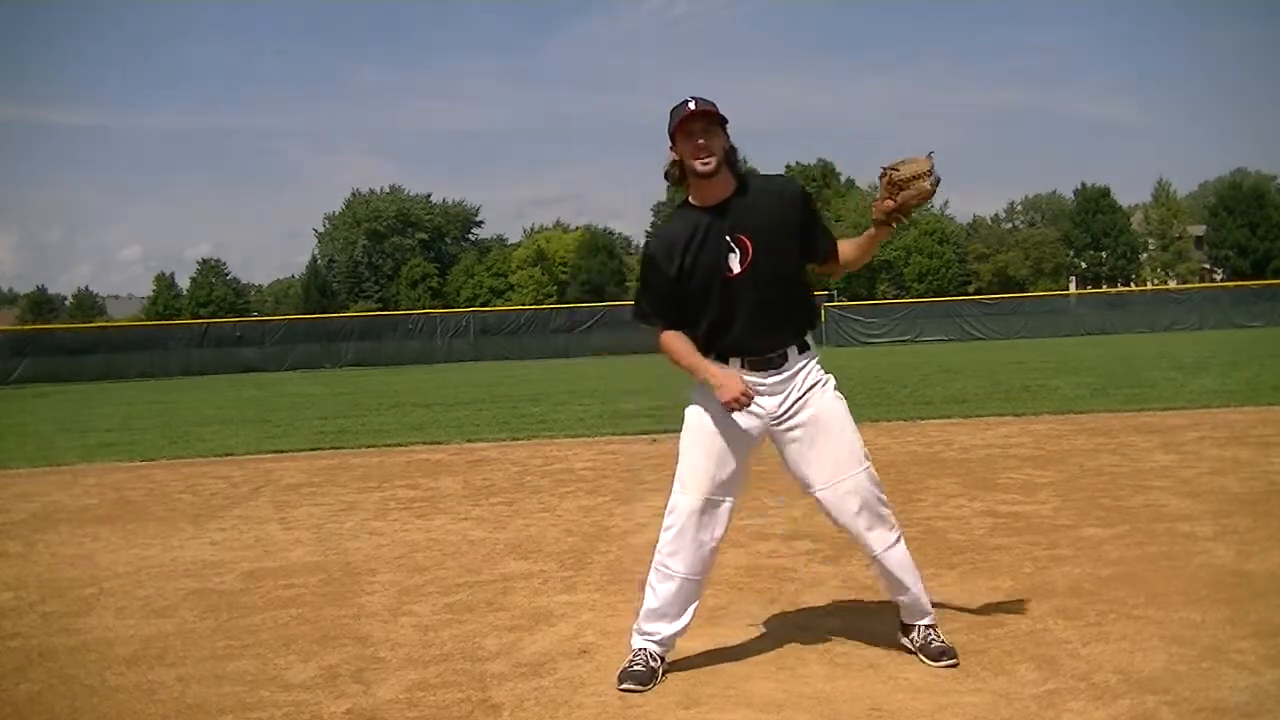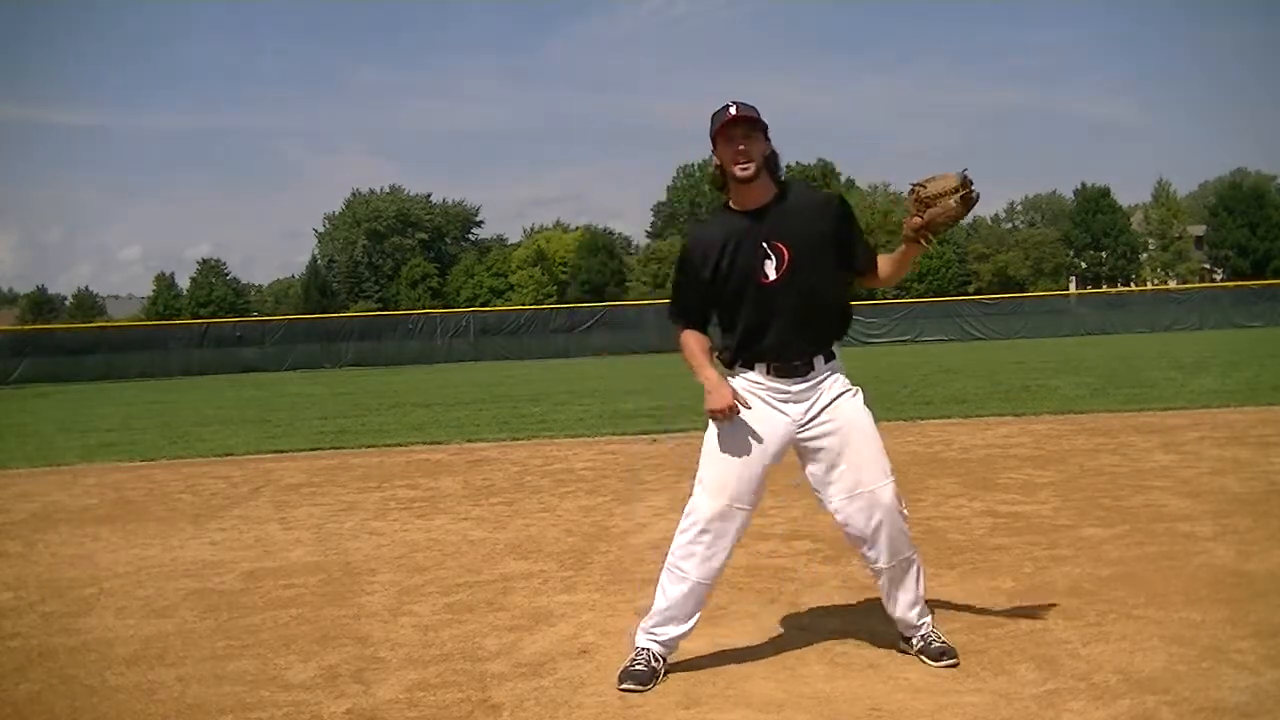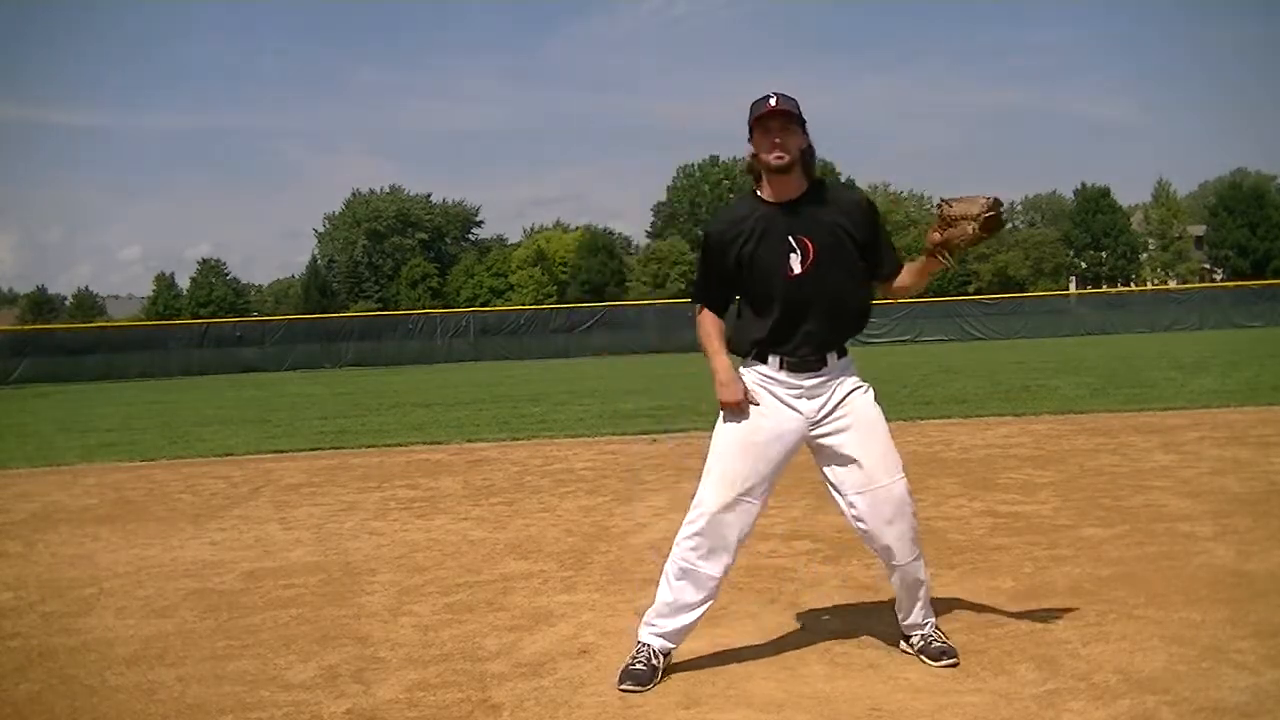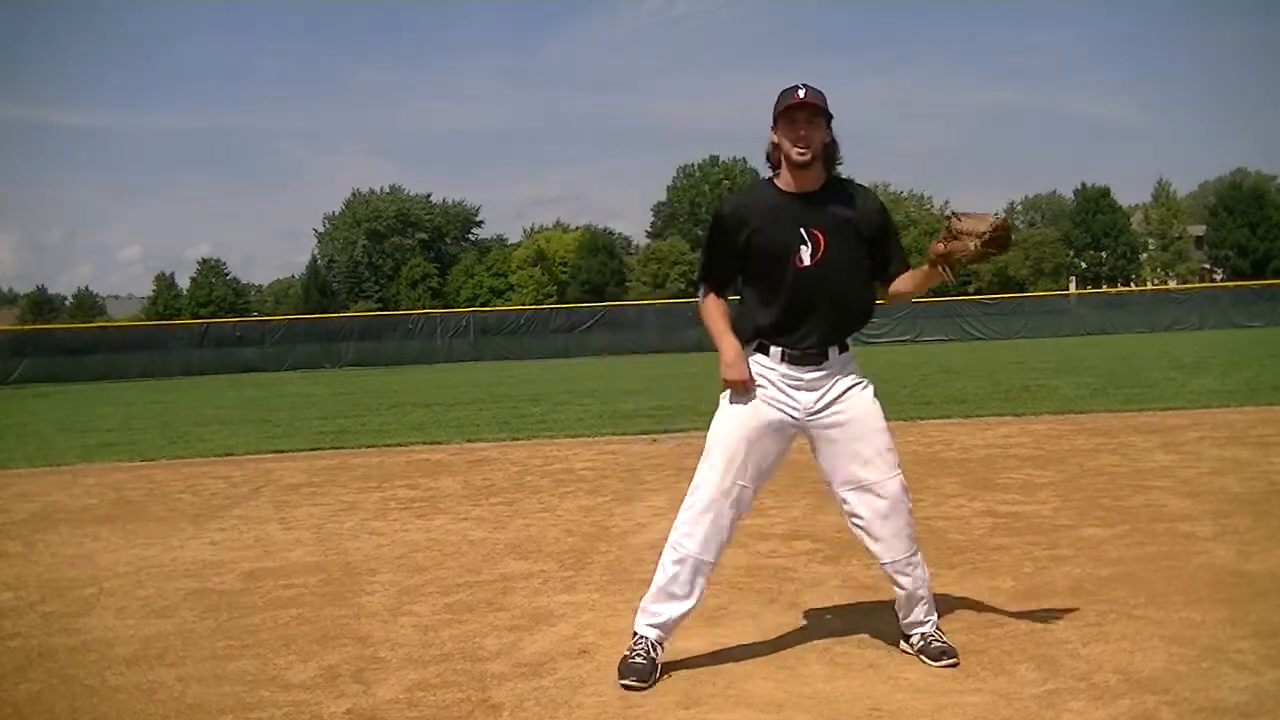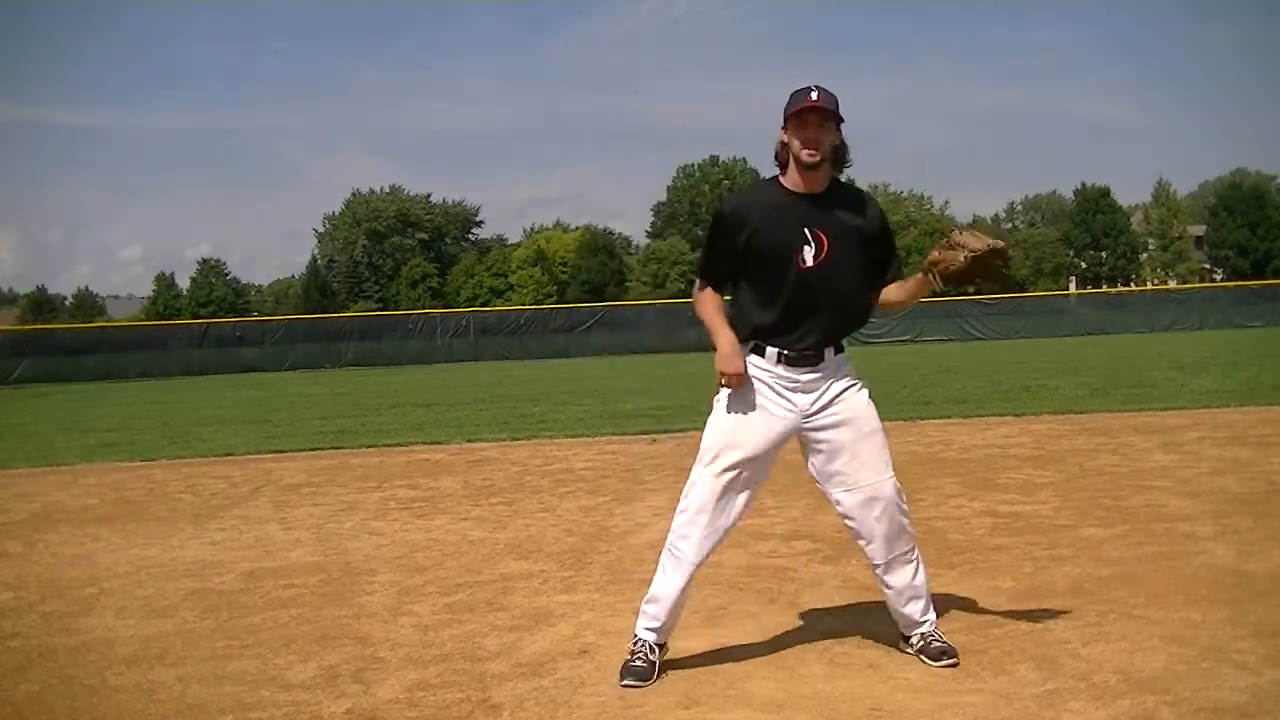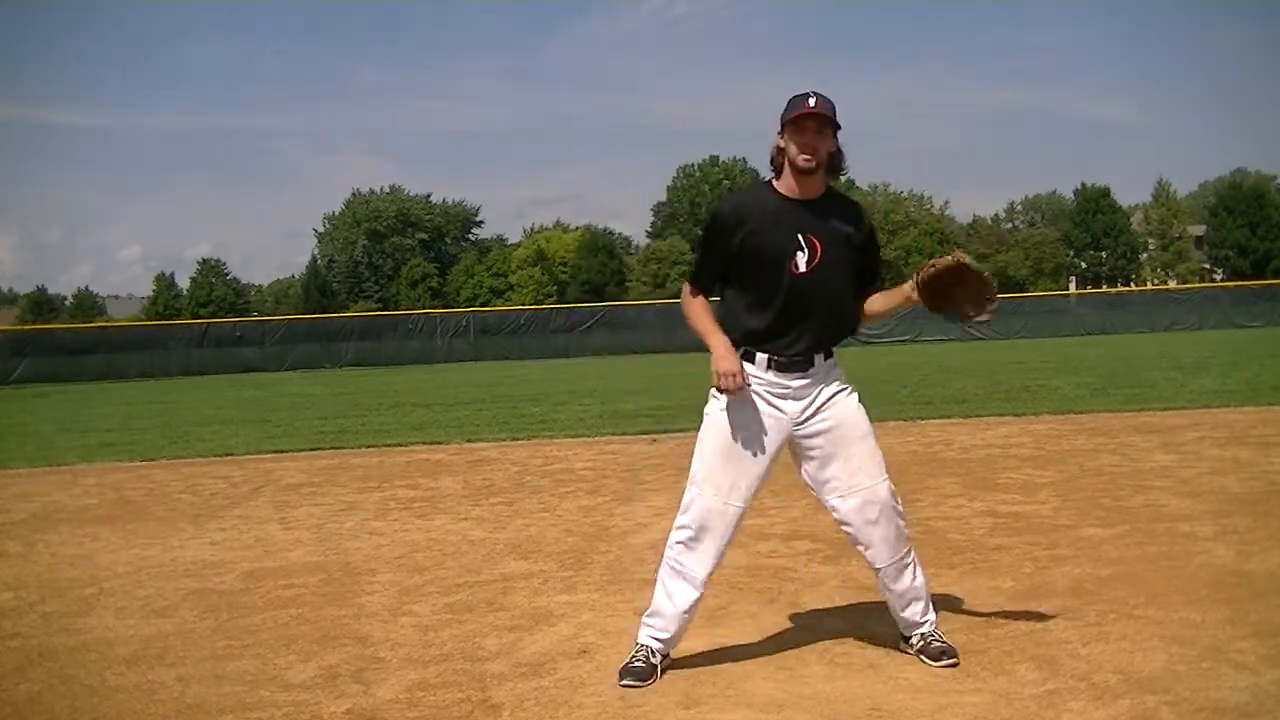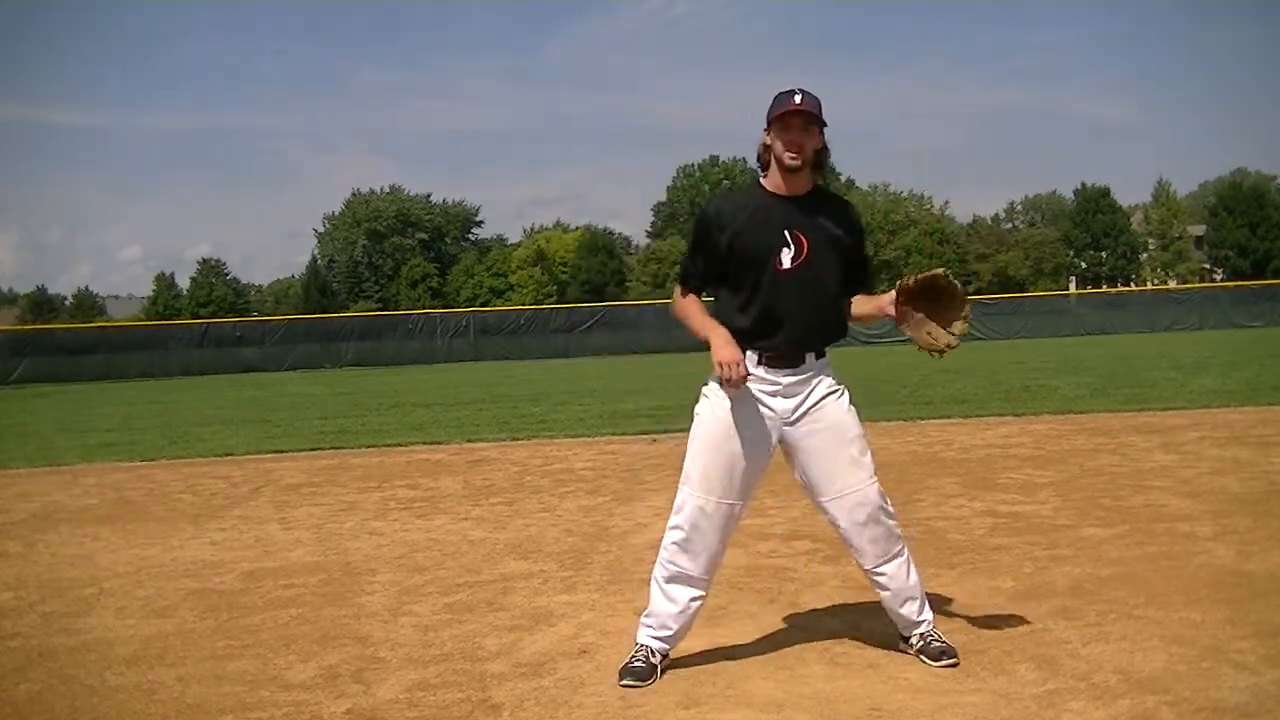
dt=0.1s
person 1, frame 1
left shoulder: (786, 199)
right shoulder: (668, 241)
left elbow: (831, 260)
right elbow: (668, 330)
left wrist: (882, 227)
right wrist: (712, 372)
left hip: (801, 377)
right hip: (724, 385)
left knee: (859, 498)
right knee: (691, 518)
left ankle: (916, 619)
right ankle: (649, 645)
person 1, frame 2
left shoulder: (822, 208)
right shoulder: (706, 241)
left elbow: (874, 276)
right elbow: (690, 329)
left wrist: (913, 242)
right wrist: (711, 380)
left hip: (824, 387)
right hip: (748, 393)
left knee: (879, 508)
right knee: (707, 523)
left ankle: (915, 625)
right ankle: (653, 644)
person 1, frame 3
left shoulder: (851, 208)
right shoulder: (730, 226)
left elbow: (893, 284)
right elbow: (708, 309)
left wrist: (936, 256)
right wrist: (722, 366)
left hip: (838, 383)
right hip: (764, 388)
left knee: (891, 506)
right knee: (714, 515)
left ankle: (919, 626)
right ankle: (654, 642)
person 1, frame 4
left shoulder: (862, 206)
right shoulder: (740, 211)
left elbow: (893, 286)
right elbow: (711, 293)
left wrist: (939, 264)
right wrist: (728, 347)
left hip: (838, 378)
right hip: (765, 379)
left knee: (887, 502)
right knee: (710, 503)
left ankle: (918, 625)
right ankle: (650, 633)
person 1, frame 5
left shoulder: (863, 213)
right shoulder: (742, 208)
left elbow: (881, 295)
right elbow: (705, 288)
left wrist: (934, 277)
right wrist: (725, 339)
left hip: (832, 379)
right hip: (758, 377)
left knee: (881, 505)
right knee: (704, 505)
left ankle: (918, 625)
right ankle: (649, 635)
person 1, frame 6
left shoulder: (854, 220)
right shoulder: (736, 211)
left elbow: (864, 305)
right elbow: (693, 293)
left wrist: (919, 291)
right wrist: (719, 346)
left hip: (823, 385)
right hip: (752, 384)
left knee: (877, 509)
right knee: (703, 518)
left ankle: (918, 625)
right ankle: (652, 640)
person 1, frame 7
left shoulder: (842, 217)
right shoulder: (723, 211)
left elbow: (852, 302)
right elbow: (683, 298)
left wrist: (900, 304)
right wrist: (715, 334)
left hip: (813, 382)
right hip: (739, 383)
left knee: (865, 508)
right knee: (697, 518)
left ankle: (917, 625)
right ankle: (654, 639)
